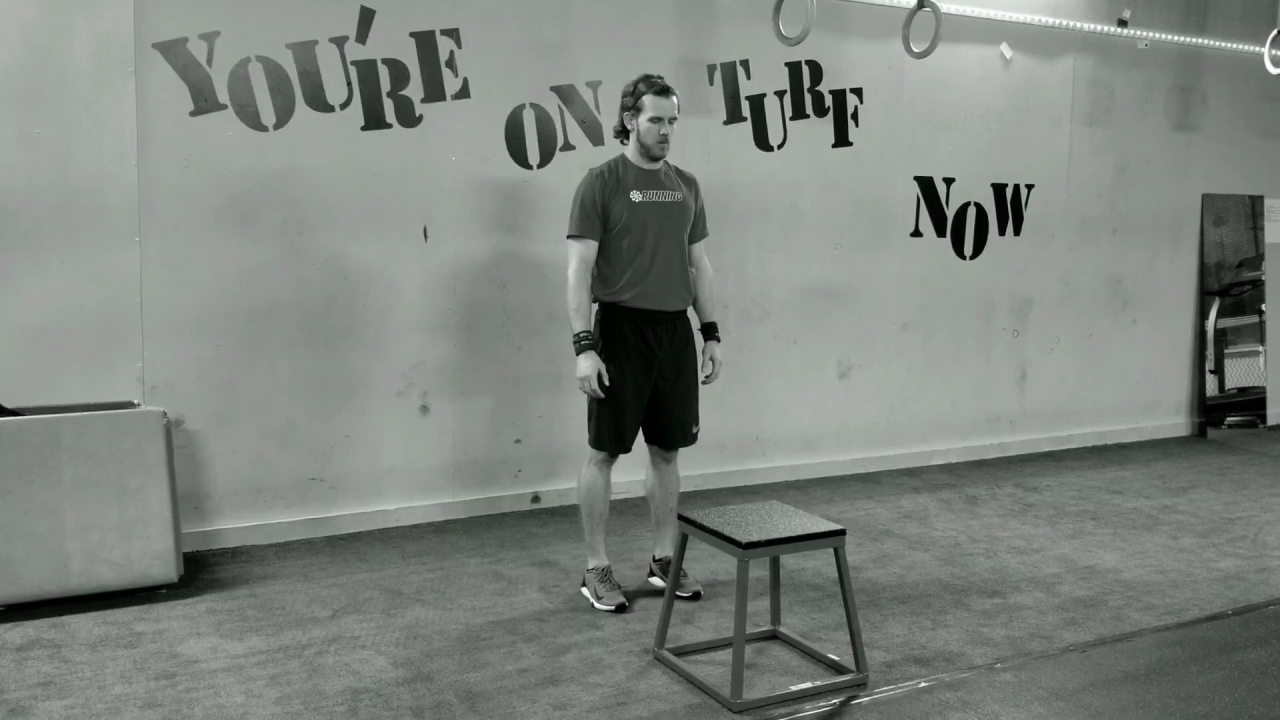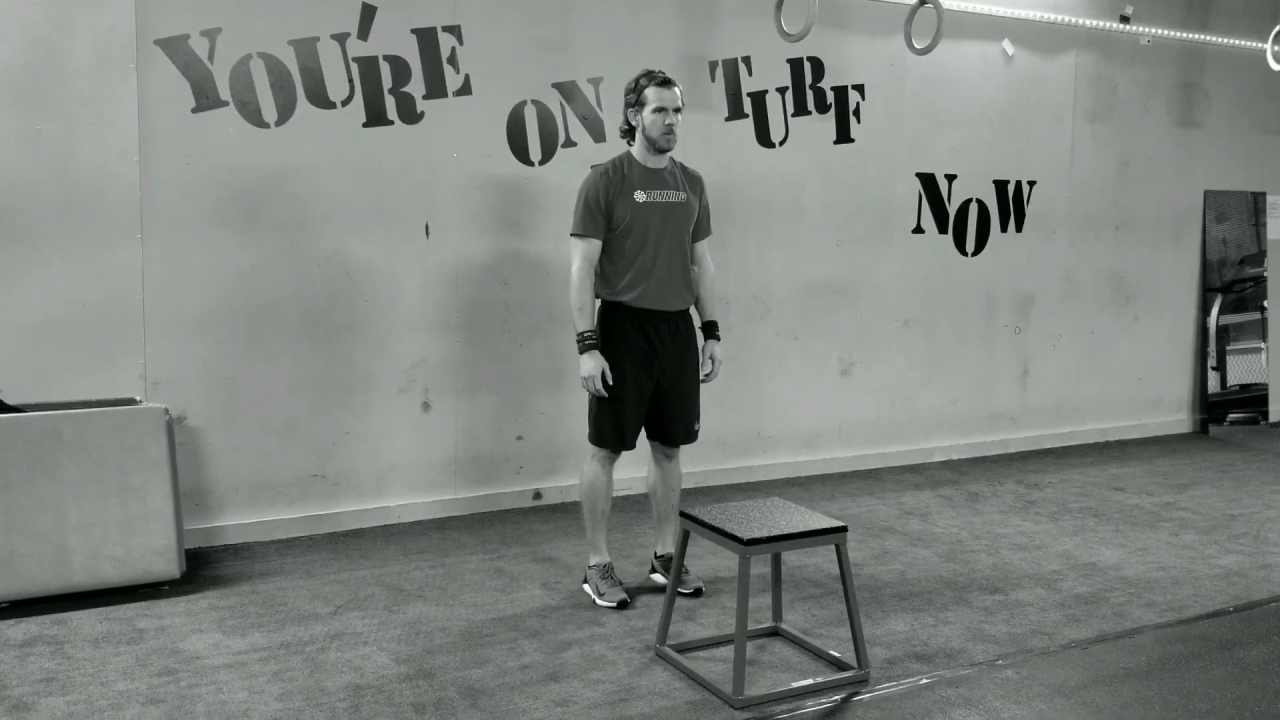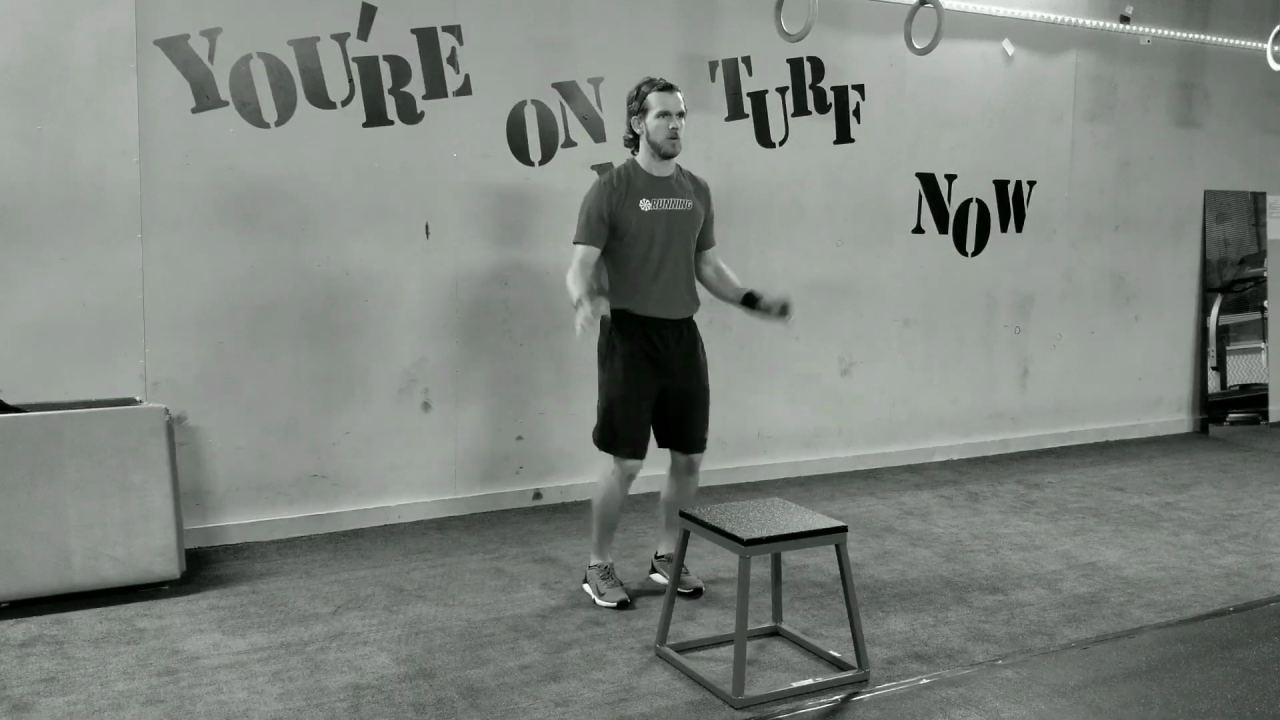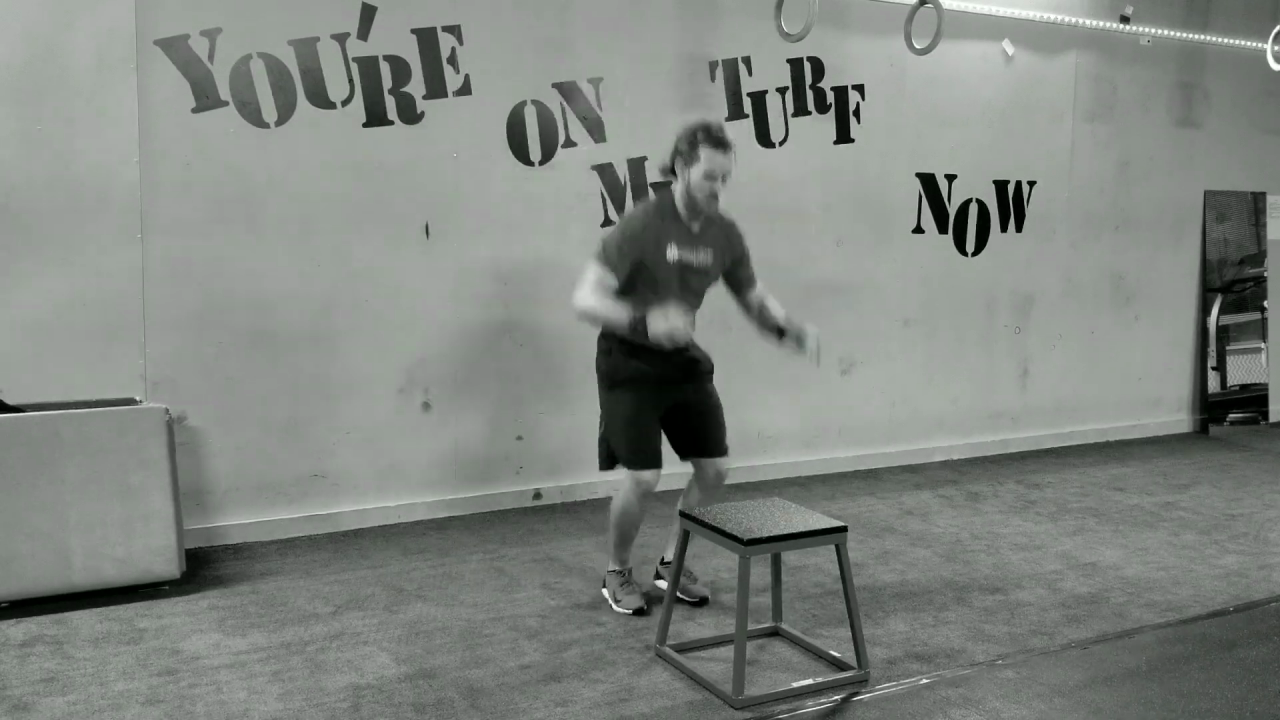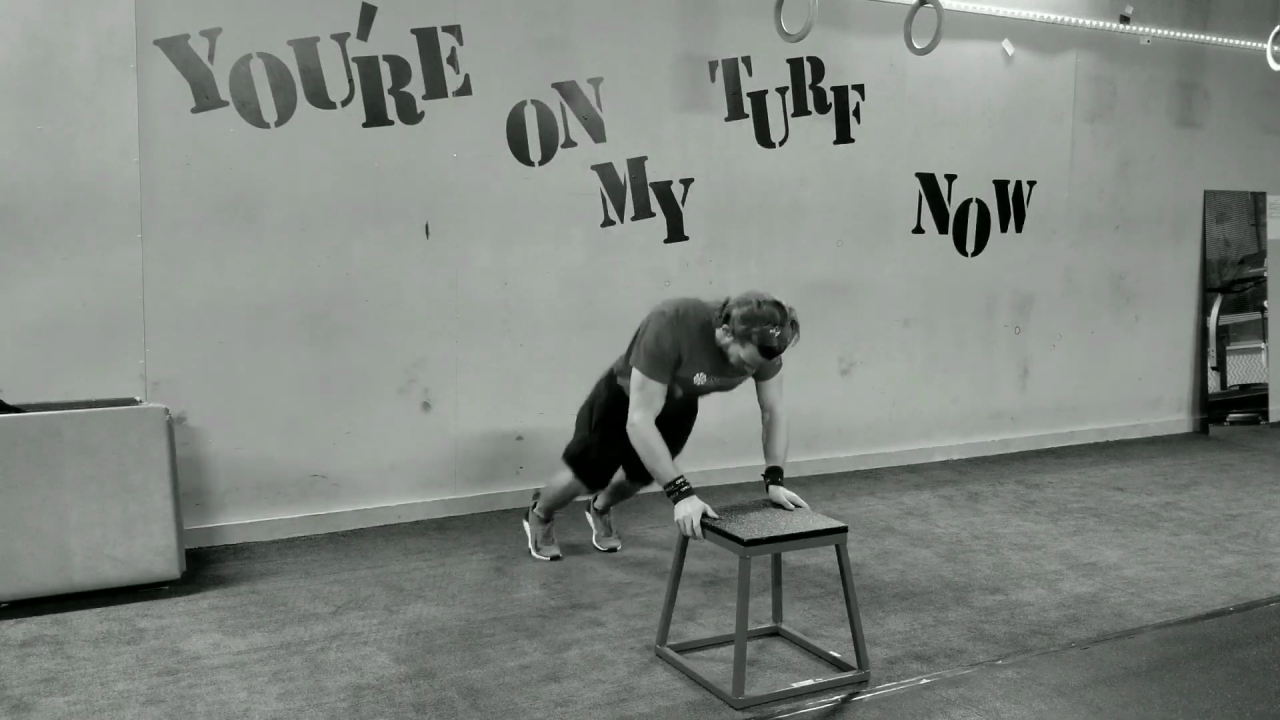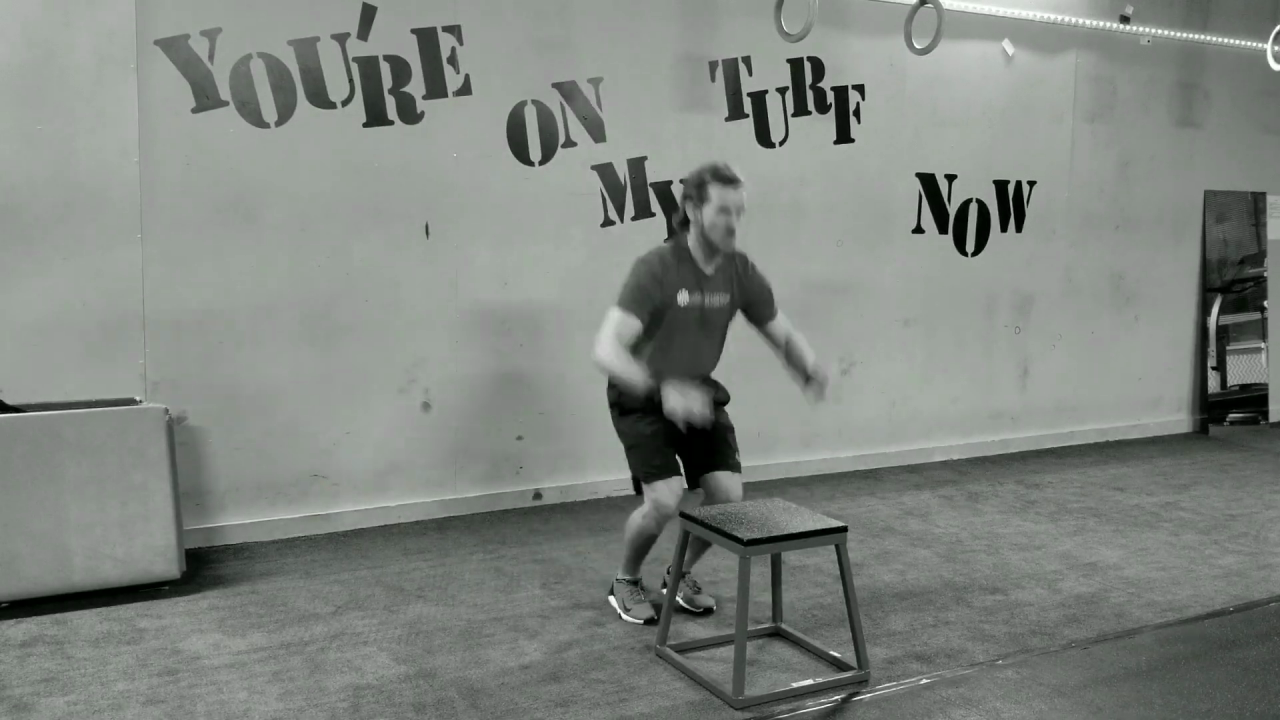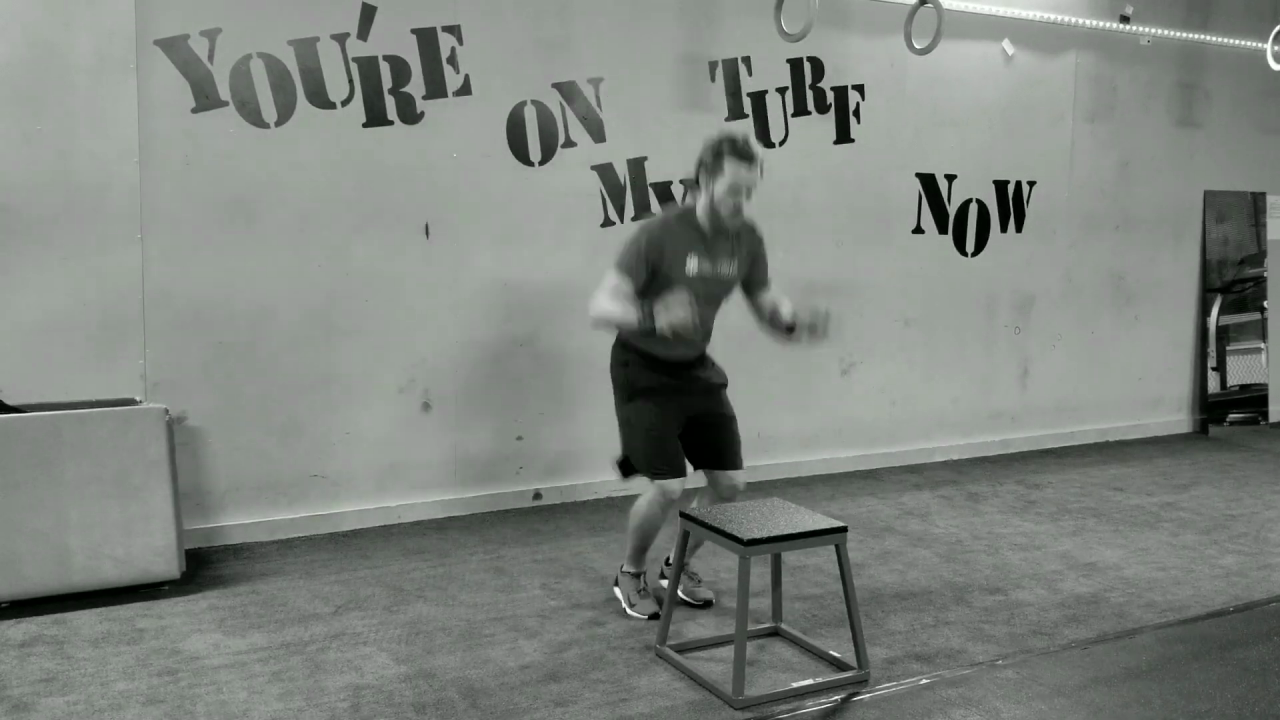
dt=0.7s
person 1, frame 1
left shoulder: (686, 185)
right shoulder: (600, 183)
left elbow: (699, 263)
right elbow: (579, 270)
left wrist: (711, 333)
right wrist: (584, 346)
left hip: (675, 332)
right hip: (621, 331)
left knee: (667, 450)
right knee: (604, 451)
left ankle: (664, 559)
right ankle: (597, 568)
person 1, frame 2
left shoulder: (691, 183)
right shoulder: (605, 181)
left elbow: (701, 262)
right elbow: (583, 268)
left wrist: (711, 332)
right wrist: (588, 346)
left hip: (677, 330)
right hip: (624, 329)
left knee: (668, 448)
right knee: (605, 449)
left ankle: (665, 556)
right ankle: (598, 564)
person 1, frame 3
left shoulder: (696, 190)
right shoulder: (610, 189)
left elbow: (707, 265)
right elbow: (580, 265)
left wrist: (754, 300)
right wrist: (584, 301)
left hip: (682, 336)
right hip: (630, 338)
left knee: (688, 457)
right knee: (624, 463)
left ankle: (667, 556)
right ankle: (598, 566)
person 1, frame 4
left shoulder: (725, 233)
right shoulder: (639, 227)
left elbow: (754, 301)
right elbow: (585, 300)
left wrist: (786, 329)
right wrist: (643, 320)
left hip: (683, 359)
right hip: (629, 360)
left knee: (714, 468)
right knee: (643, 479)
left ankle: (672, 563)
right ankle: (617, 572)
person 1, frame 5
left shoulder: (762, 341)
right shoulder: (672, 326)
left elbow: (774, 411)
right elbow: (639, 419)
left wrist: (774, 481)
right wrist: (682, 494)
right hip: (625, 399)
left knee: (641, 477)
right knee: (585, 480)
left ankle: (599, 509)
right ankle: (540, 515)
person 1, frame 6
left shoulder: (742, 273)
right shoulder: (654, 270)
left elbow: (782, 335)
right elbow: (605, 350)
left wrist: (807, 368)
right wrist: (661, 391)
left hip: (699, 391)
right hip: (641, 397)
left knee: (728, 496)
right knee: (663, 502)
left ankle: (680, 576)
right ankle: (626, 581)
person 1, frame 7
left shoulder: (748, 239)
right shoulder: (658, 235)
left elbow: (767, 307)
right elbow: (602, 308)
left wrist: (796, 323)
right wrist: (654, 316)
left hip: (696, 369)
right hip: (644, 372)
left knee: (729, 482)
right knee: (667, 487)
left ankle: (678, 566)
right ankle: (630, 573)
